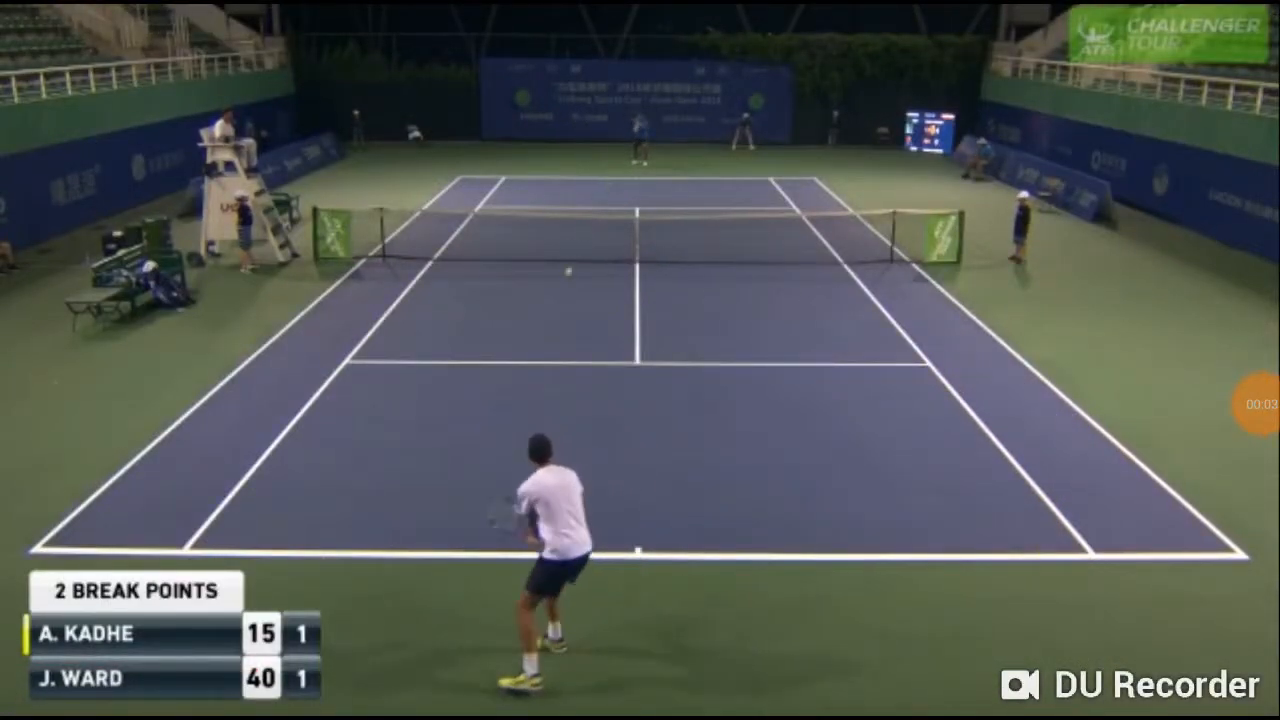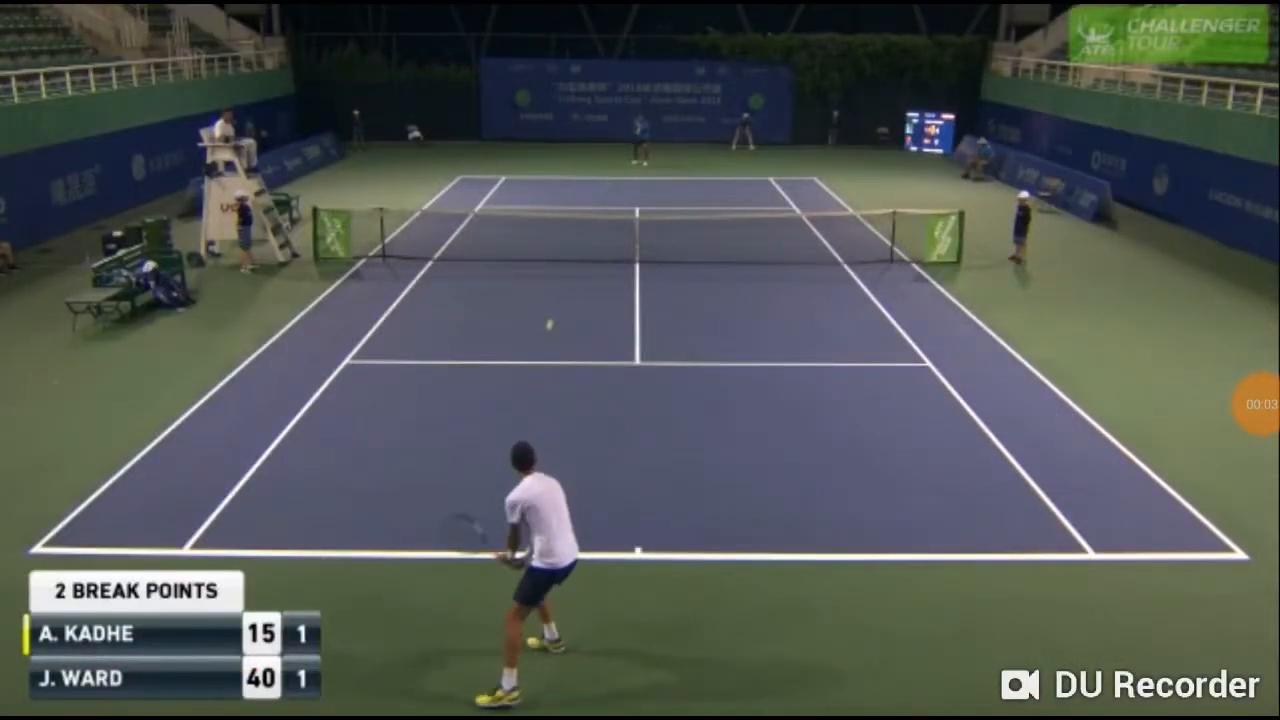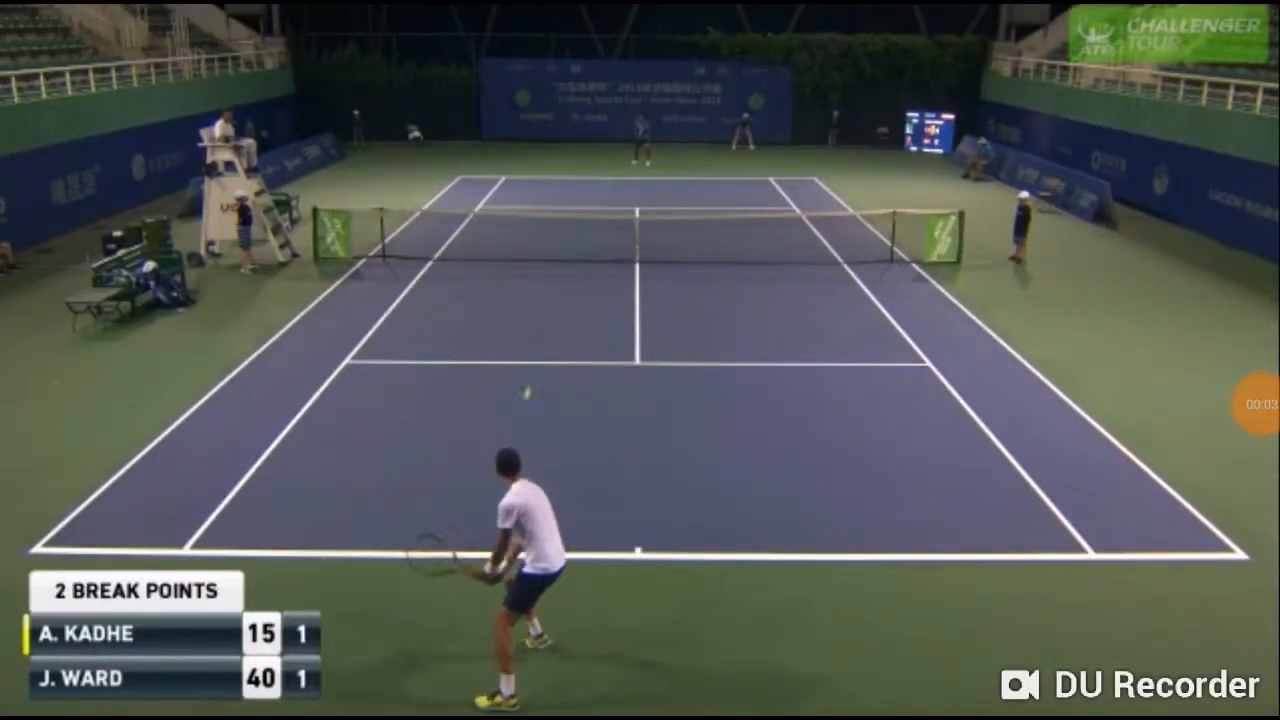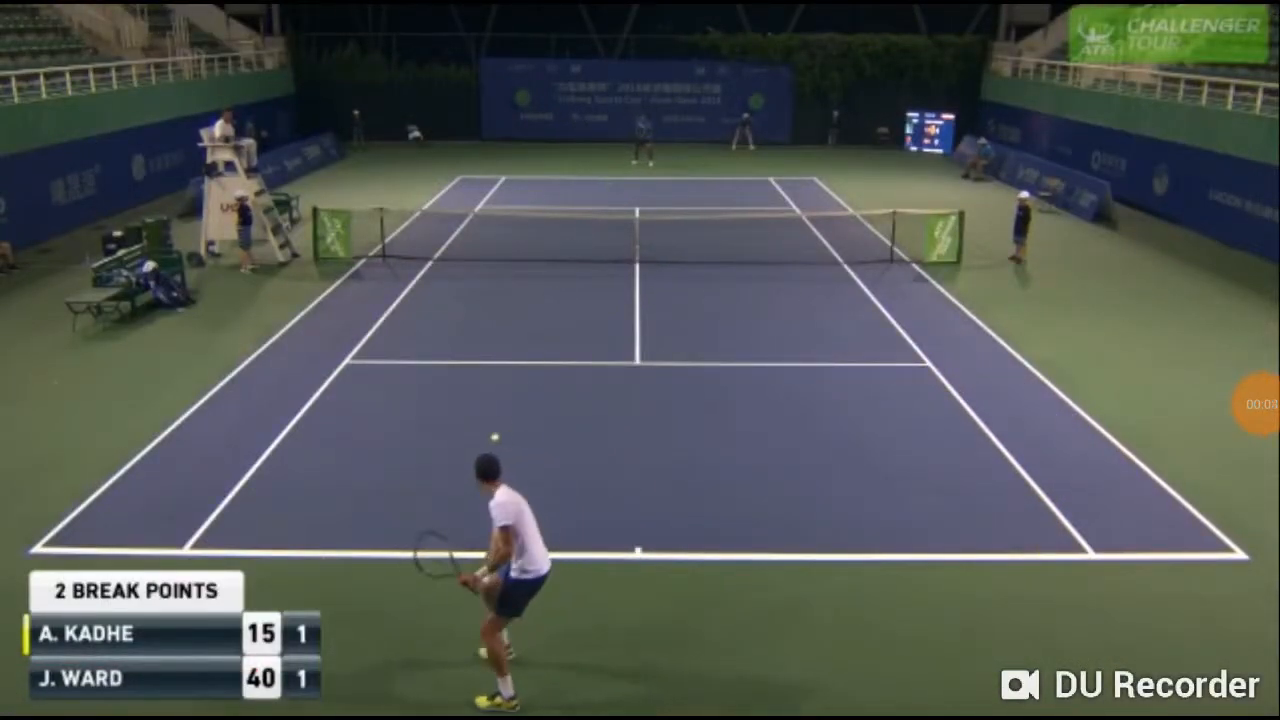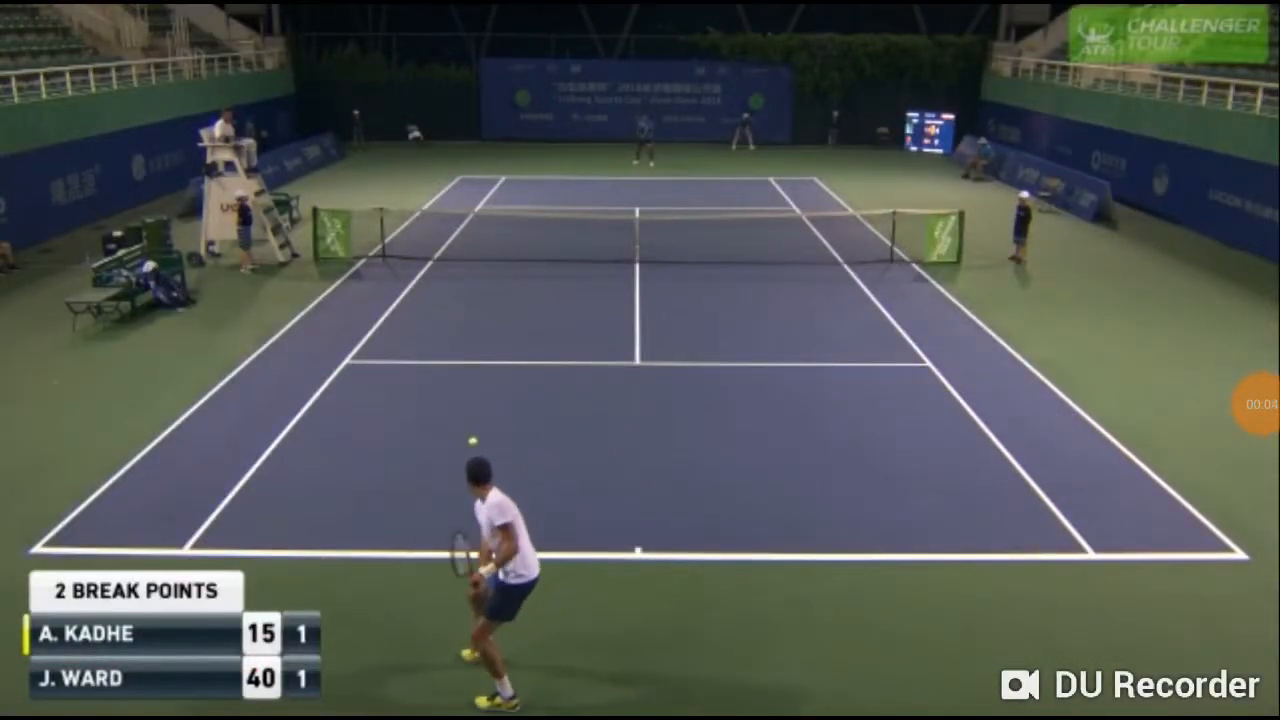
dt=0.1s
person 1, frame 1
left shoulder: (527, 489)
right shoulder: (571, 476)
left elbow: (532, 528)
left wrist: (537, 540)
left hip: (559, 555)
right hip: (583, 549)
left knee: (525, 606)
right knee: (550, 587)
left ankle: (530, 675)
right ankle: (555, 637)
person 1, frame 2
left shoulder: (517, 497)
right shoulder: (552, 483)
left elbow: (514, 536)
left wrist: (509, 556)
right wrist: (532, 551)
left hip: (549, 562)
right hip: (570, 557)
left knee: (513, 619)
right knee: (534, 591)
left ankle: (508, 689)
right ankle: (552, 637)
person 1, frame 3
left shoulder: (509, 501)
right shoulder: (532, 489)
left elbow: (503, 543)
left wrist: (489, 568)
right wrist: (504, 565)
left hip: (541, 568)
right hip: (553, 561)
left knee: (503, 624)
right knee: (514, 586)
left ankle: (506, 695)
right ankle: (538, 635)
person 1, frame 4
left shoulder: (501, 503)
right shoulder: (506, 497)
left elbow: (506, 549)
right elbow: (498, 541)
left wrist: (480, 575)
right wrist: (489, 576)
left hip: (528, 572)
right hip: (535, 565)
left knee: (489, 630)
right knee: (489, 593)
left ankle: (507, 696)
right ankle: (503, 646)
person 1, frame 5
left shoulder: (496, 503)
right shoulder: (482, 504)
left elbow: (511, 546)
right elbow: (487, 543)
left wrist: (486, 571)
right wrist: (480, 573)
left hip: (518, 576)
right hip: (513, 572)
left knee: (479, 634)
right knee: (476, 597)
left ankle: (508, 696)
right ankle: (486, 652)
